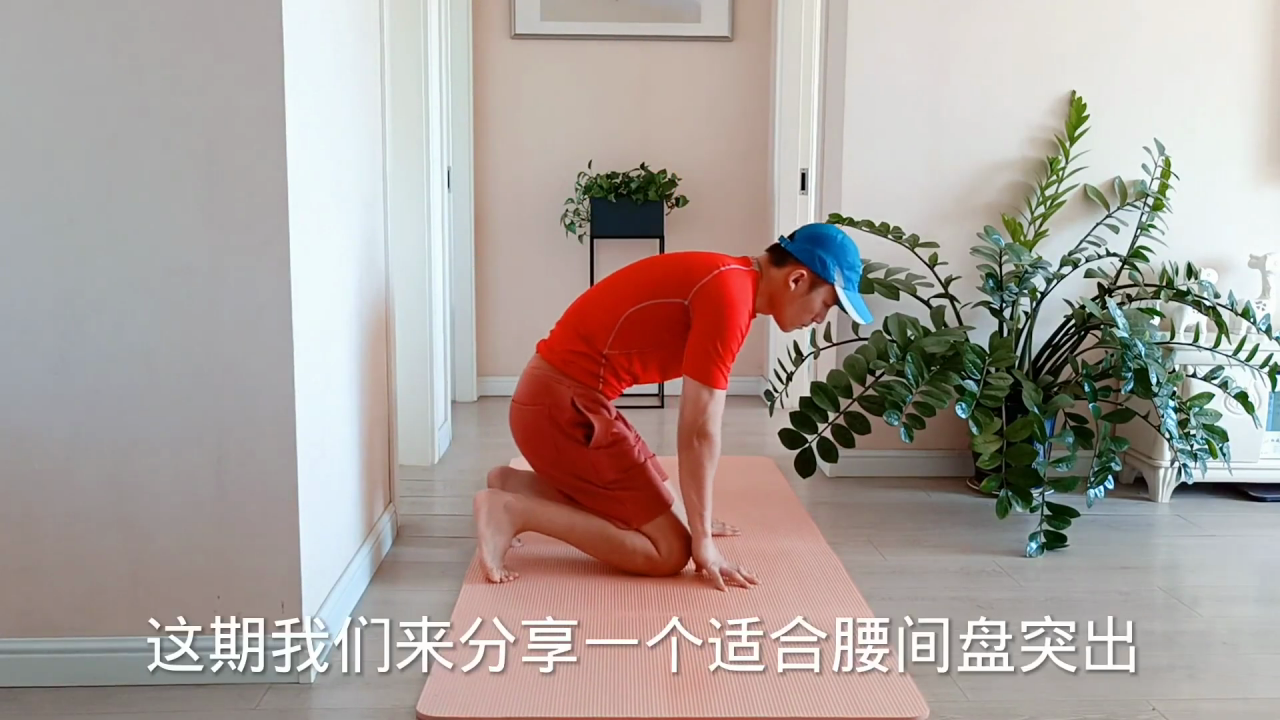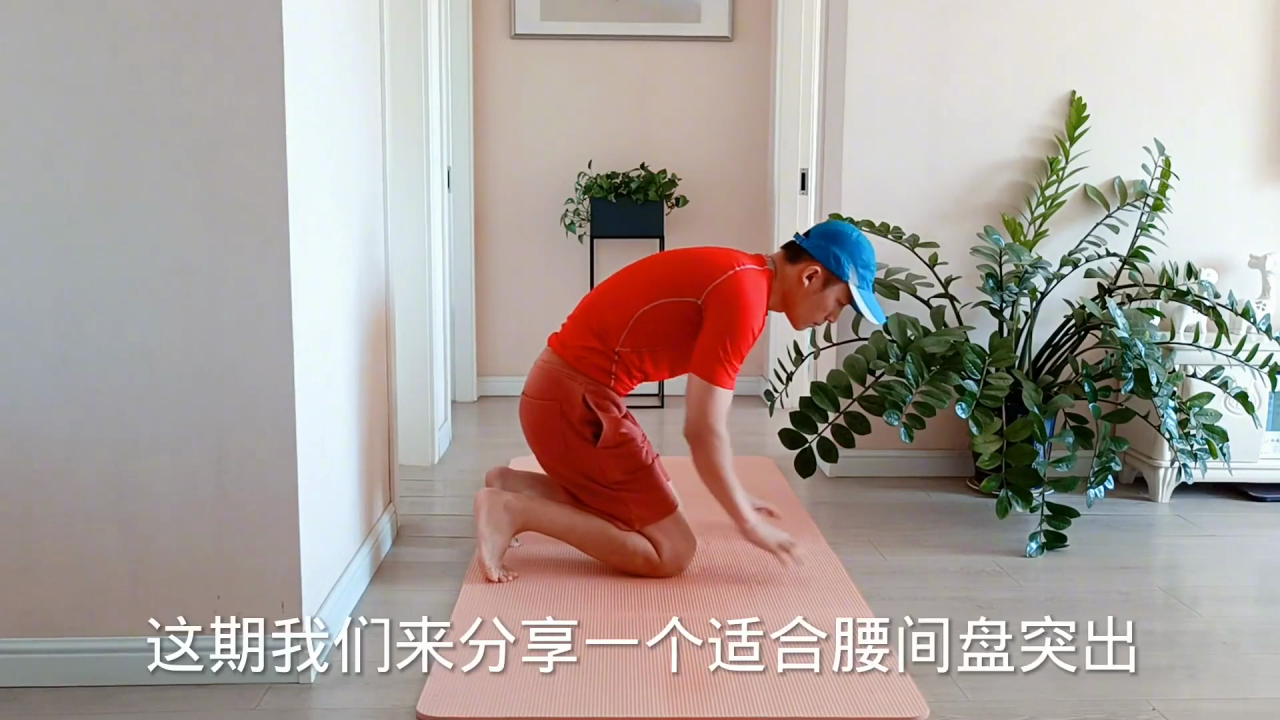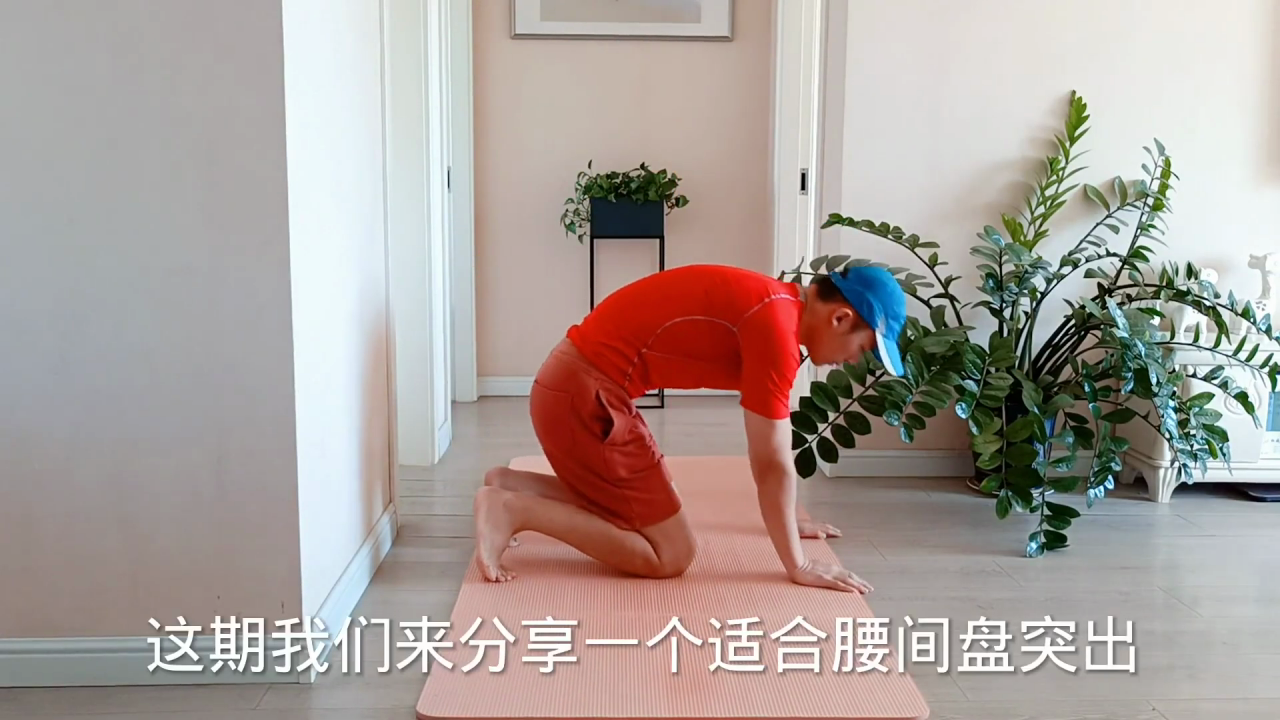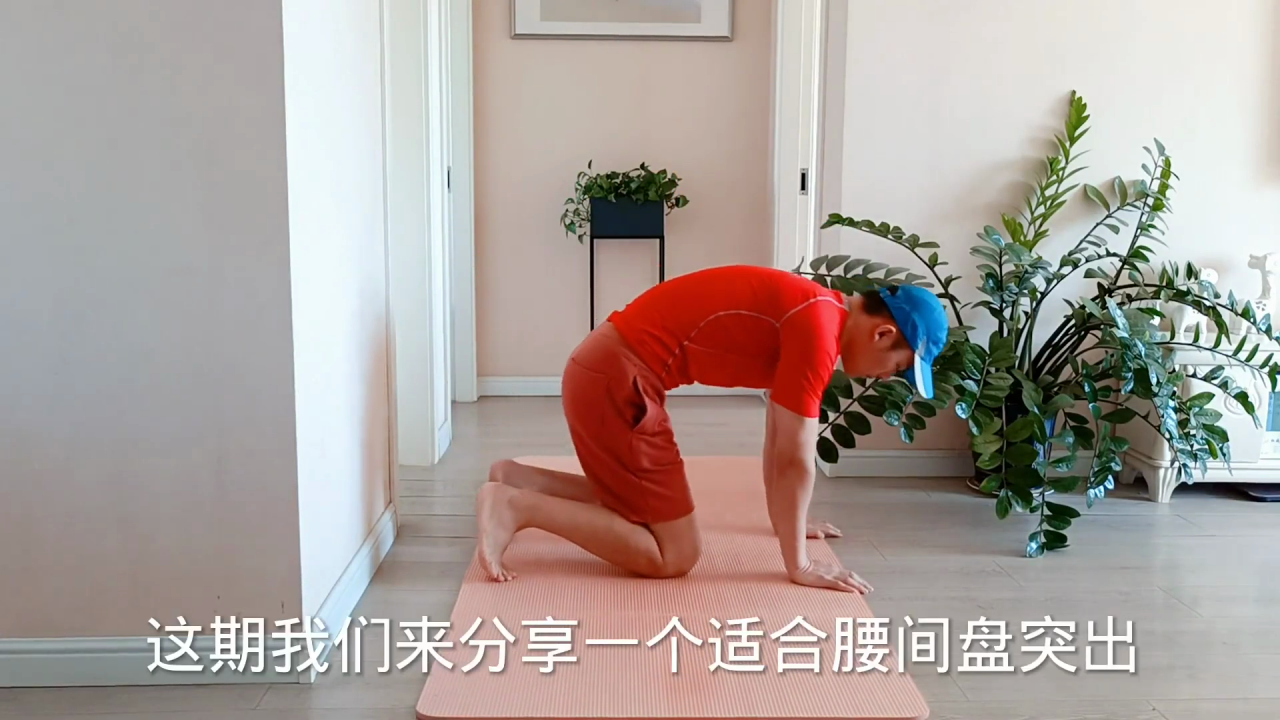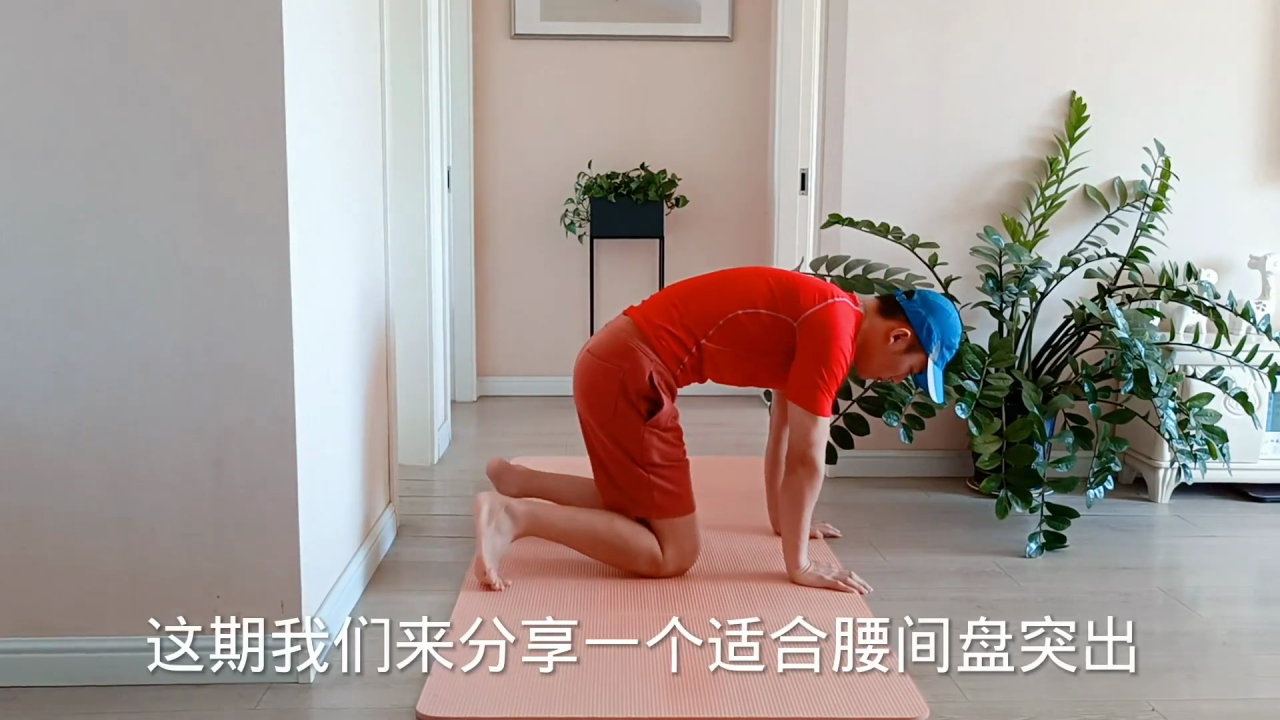
dt=0.3s
person 1, frame 1
left shoulder: (728, 280)
right shoulder: (730, 296)
left elbow: (695, 422)
right elbow: (699, 431)
left wrist: (699, 521)
right wrist: (703, 540)
left hip: (561, 393)
right hip: (564, 405)
left knee: (655, 511)
right knee: (669, 552)
left ankle: (516, 485)
right ankle: (512, 510)
person 1, frame 2
left shoulder: (744, 279)
right shoulder: (743, 297)
left elbow: (713, 408)
right elbow: (702, 429)
left wrist: (737, 496)
right wrist: (746, 520)
left hip: (568, 388)
right hip: (574, 400)
left knee: (641, 507)
right knee: (671, 553)
left ankle: (514, 486)
right ankle: (514, 510)
person 1, frame 3
left shoulder: (774, 304)
right shoulder: (776, 324)
left elbow: (768, 444)
right elbow: (772, 463)
left wrist: (787, 523)
right wrist: (797, 564)
left hip: (577, 382)
right hip: (585, 394)
left knee: (641, 510)
right knee: (671, 555)
left ankle: (513, 486)
right ankle: (511, 510)
person 1, frame 4
left shoulder: (810, 311)
right shoulder: (818, 329)
left elbow: (779, 435)
right elbow: (795, 460)
left wrist: (785, 520)
right wrist: (798, 564)
left hip: (603, 366)
right hip: (617, 379)
left knee: (638, 507)
right knee: (673, 555)
left ankle: (518, 479)
right ankle: (515, 506)
person 1, frame 5
left shoulder: (818, 313)
right shoulder: (834, 329)
left elbow: (783, 432)
right elbow: (806, 458)
left wrist: (784, 520)
right wrist: (798, 564)
left hip: (612, 360)
right hip: (630, 373)
left knee: (635, 508)
right knee: (673, 555)
left ankle: (515, 481)
right ankle: (512, 515)
